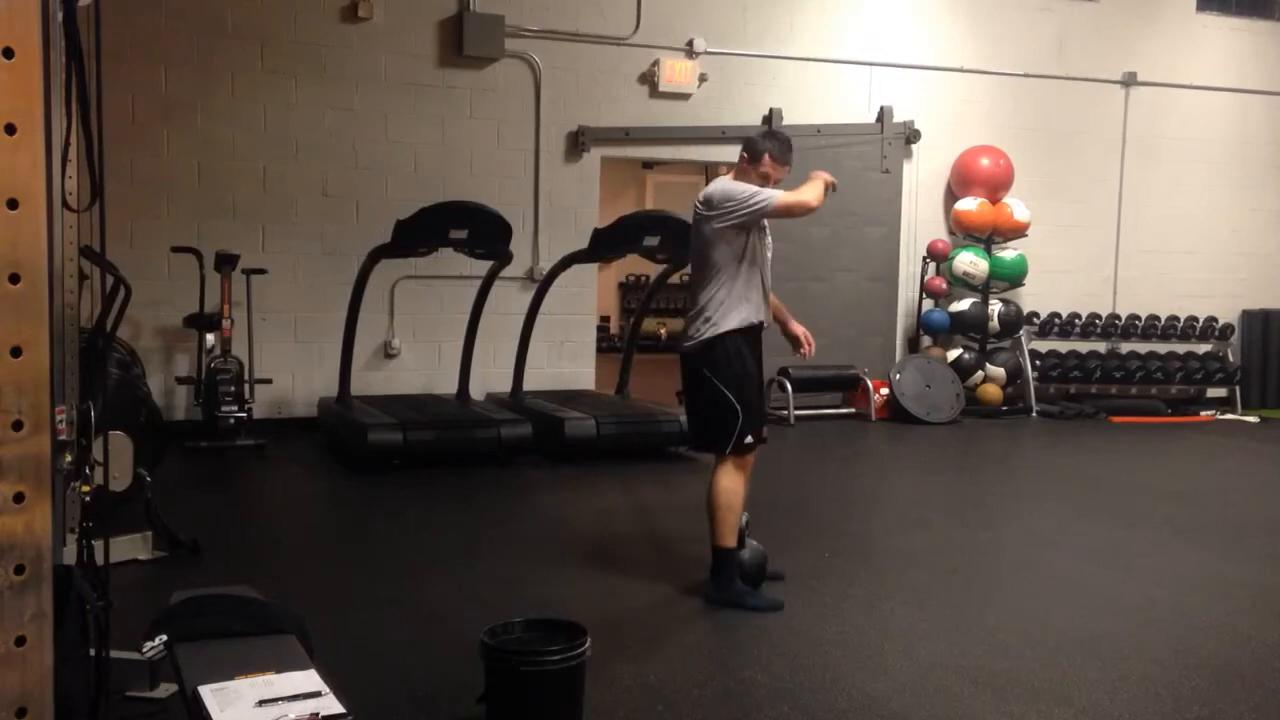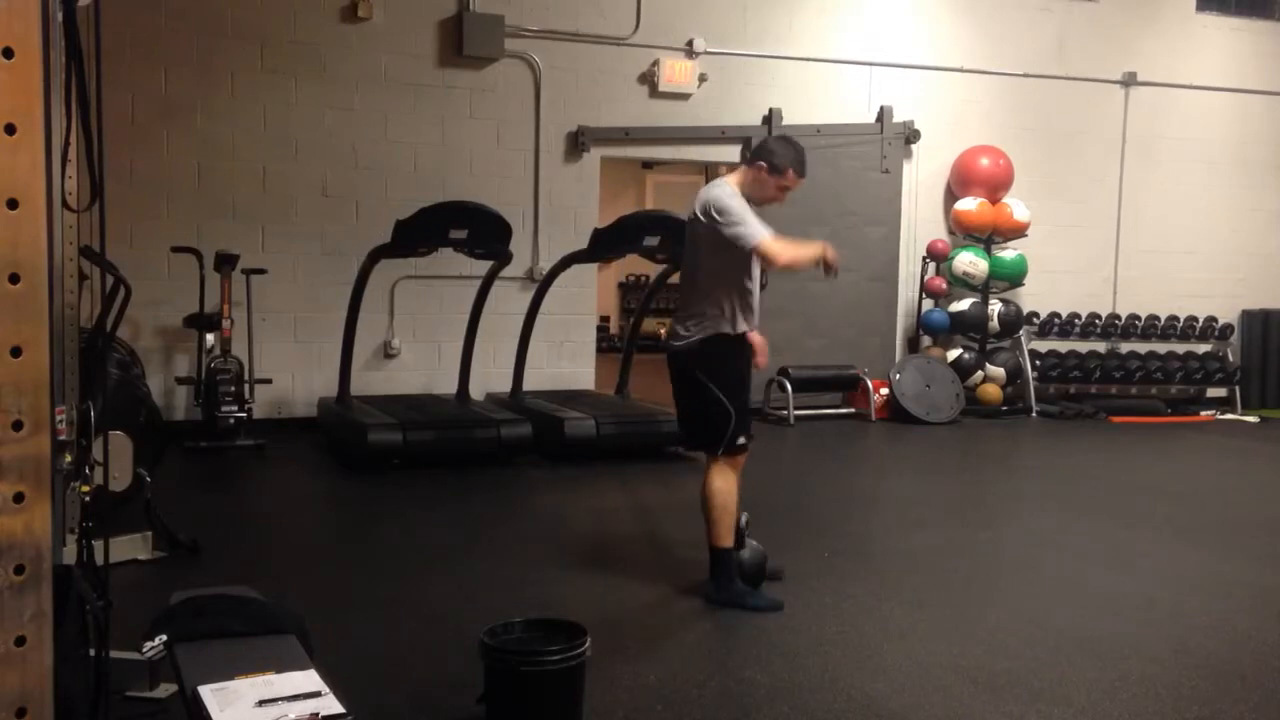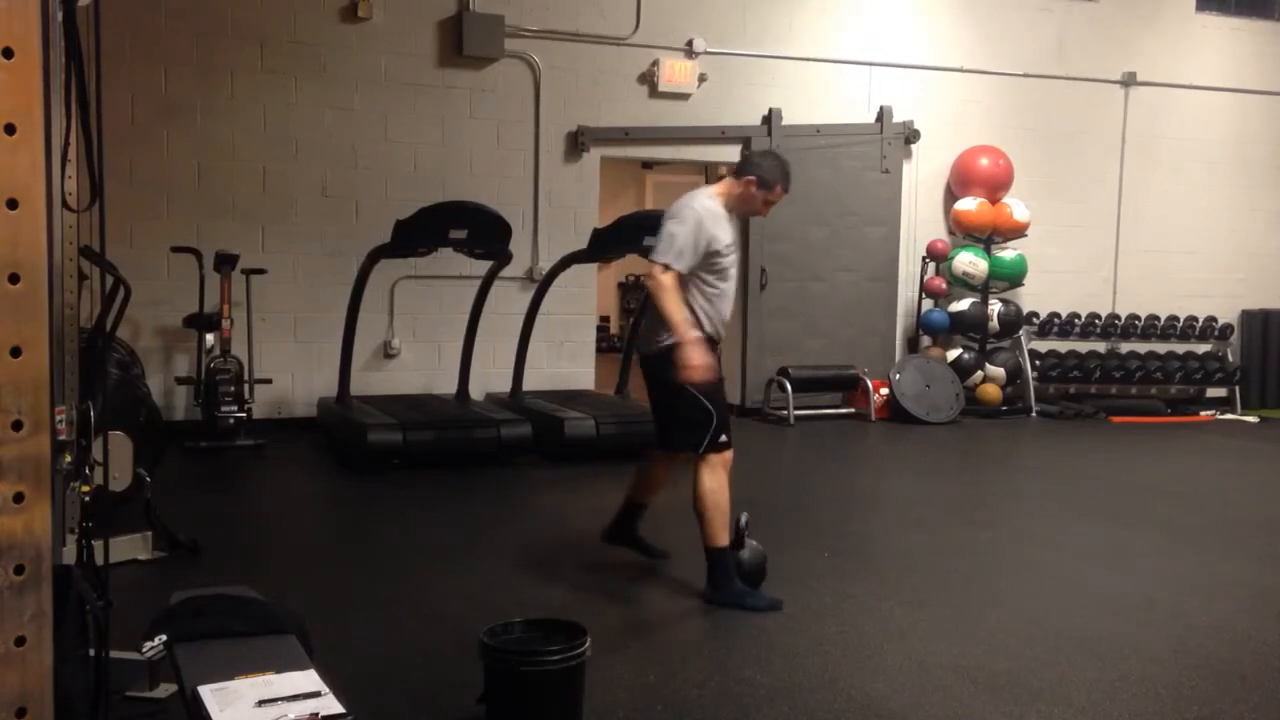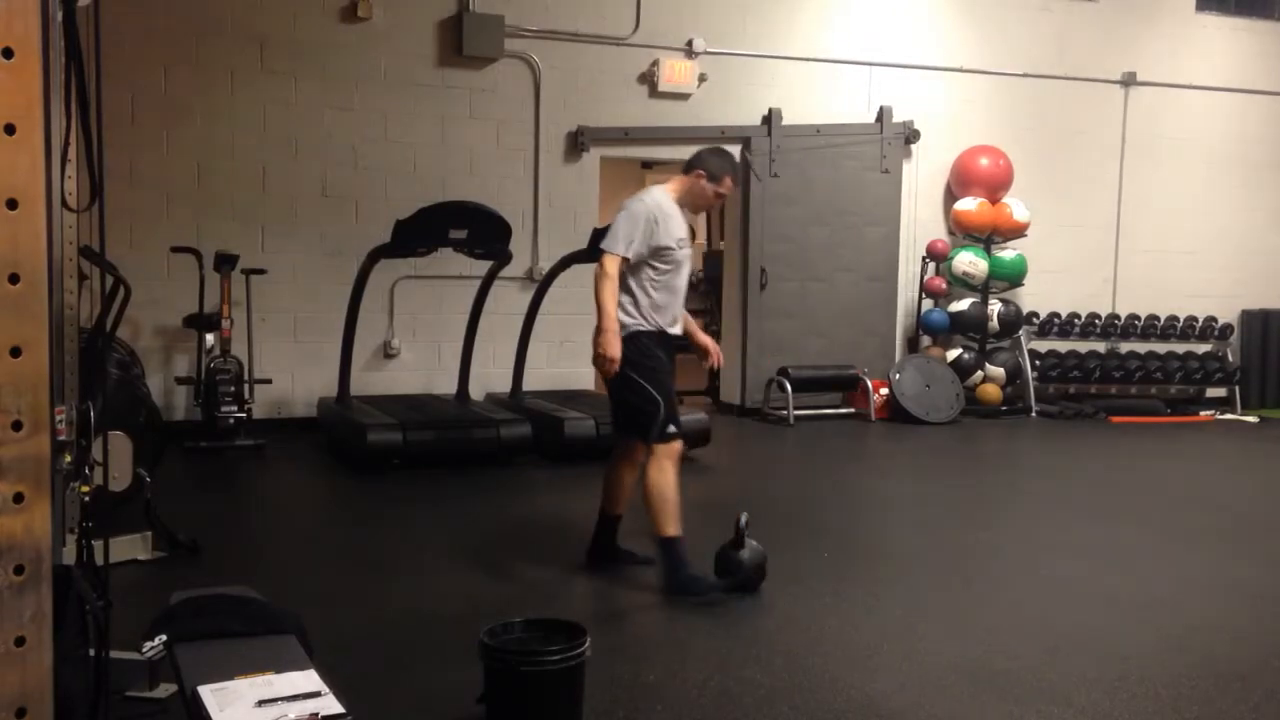
dt=0.3s
person 1, frame 1
left shoulder: (746, 206)
right shoulder: (722, 196)
right elbow: (806, 202)
left wrist: (787, 321)
right wrist: (820, 179)
left hip: (739, 337)
right hip: (719, 344)
left knee: (741, 454)
right knee: (735, 456)
left ankle: (733, 556)
right ankle: (724, 579)
person 1, frame 2
left shoulder: (735, 201)
right shoulder: (722, 201)
right elbow: (778, 255)
left wrist: (749, 331)
right wrist: (819, 250)
left hip: (721, 340)
right hip: (708, 345)
left knee: (731, 454)
right knee: (728, 456)
left ankle: (730, 555)
right ankle: (724, 580)
person 1, frame 3
left shoulder: (724, 215)
right shoulder: (696, 212)
right elbow: (661, 277)
right wrist: (689, 345)
left hip: (691, 346)
right hip: (680, 349)
left knee: (676, 446)
right knee: (716, 455)
left ankle: (624, 525)
right ankle: (723, 580)
person 1, frame 4
left shoulder: (677, 214)
right shoulder: (648, 207)
right elbow: (609, 267)
left wrist: (697, 335)
right wrist: (608, 330)
left hip: (653, 339)
right hip: (634, 341)
left knee: (634, 446)
right knee: (667, 446)
left ankle: (604, 544)
right ankle: (676, 566)
